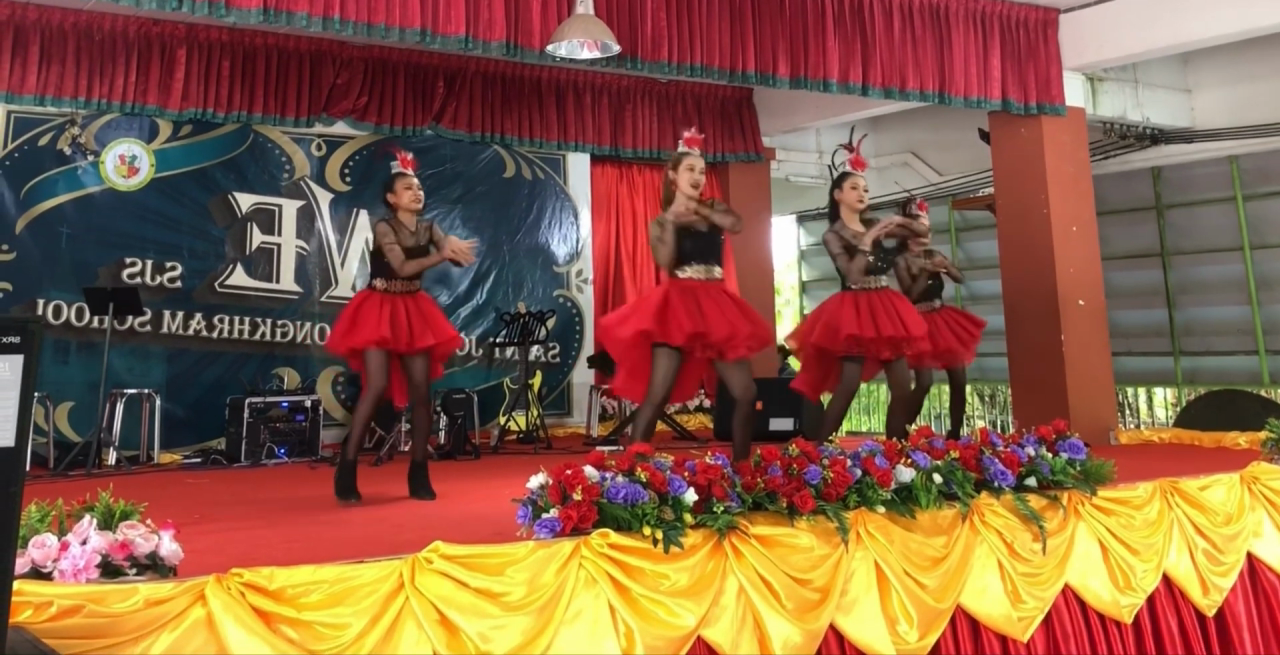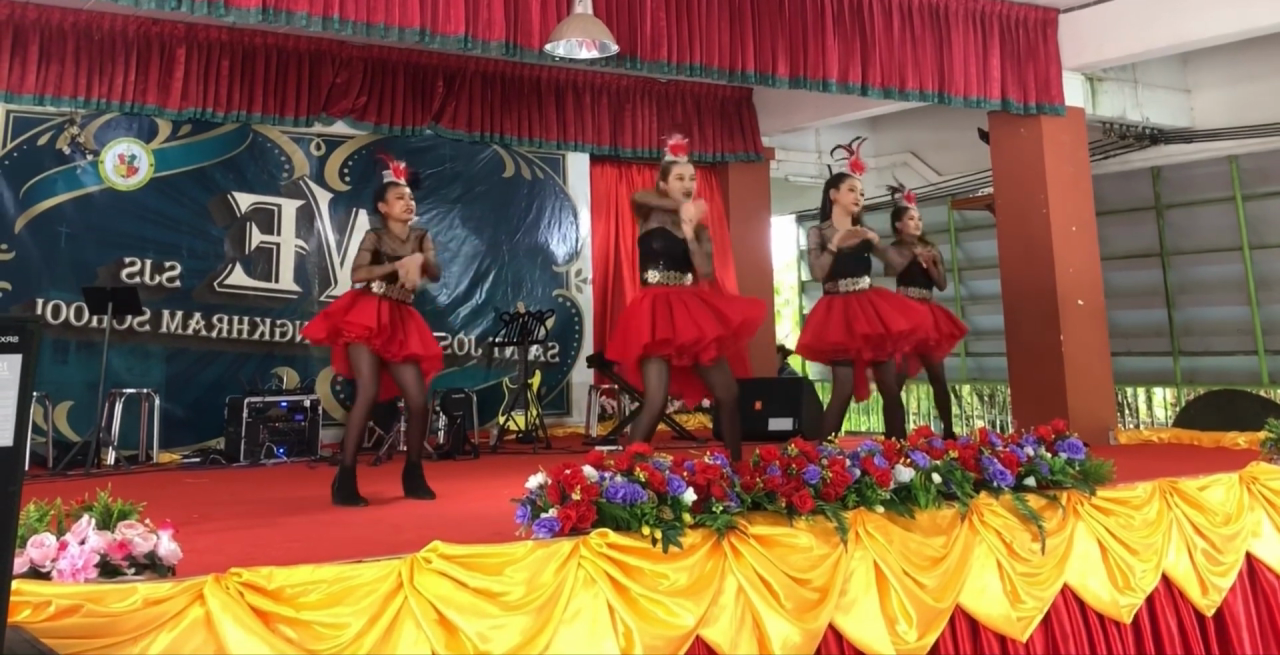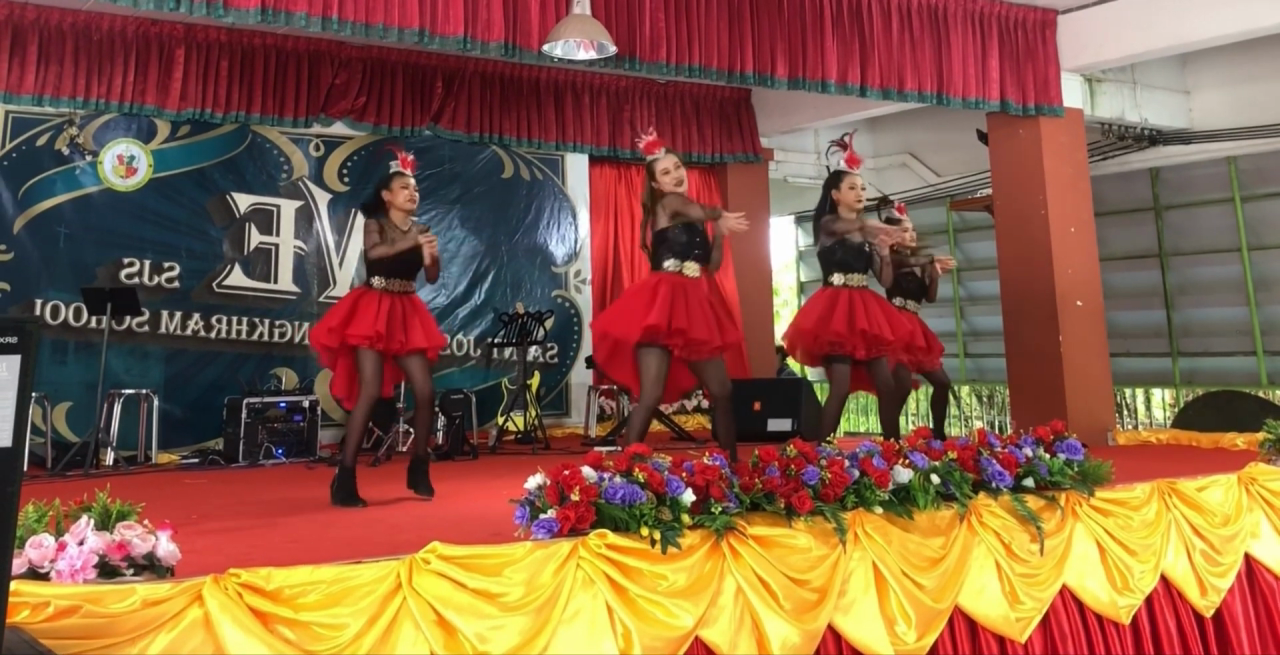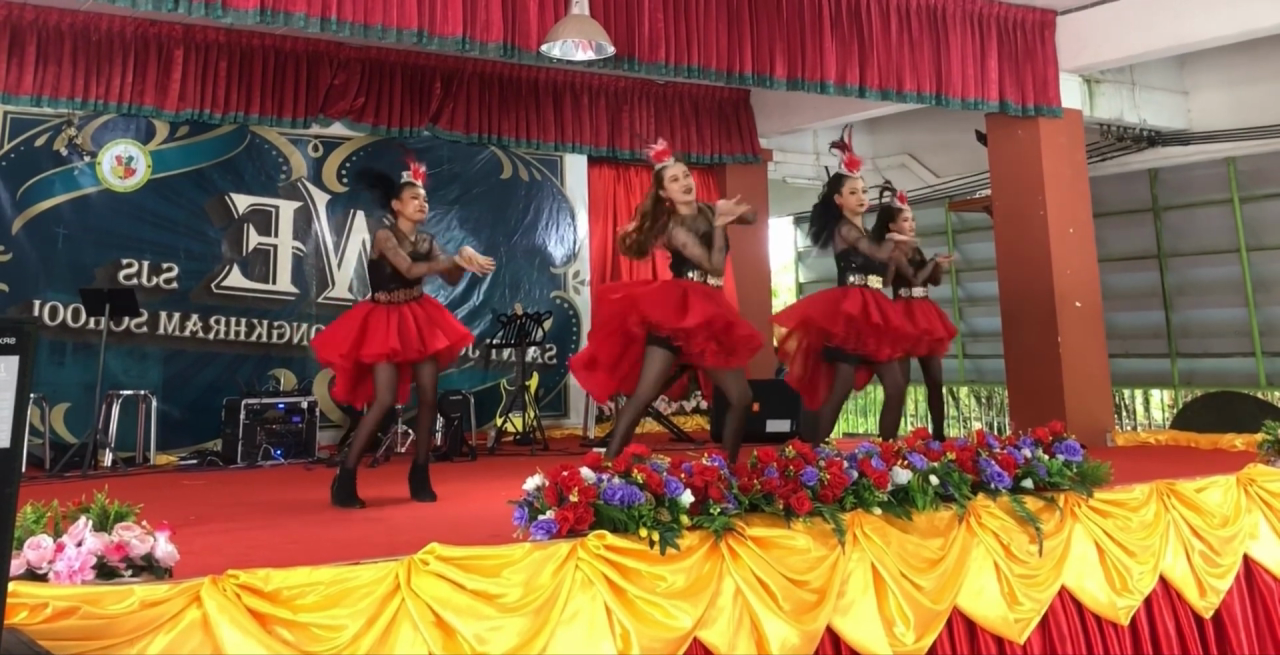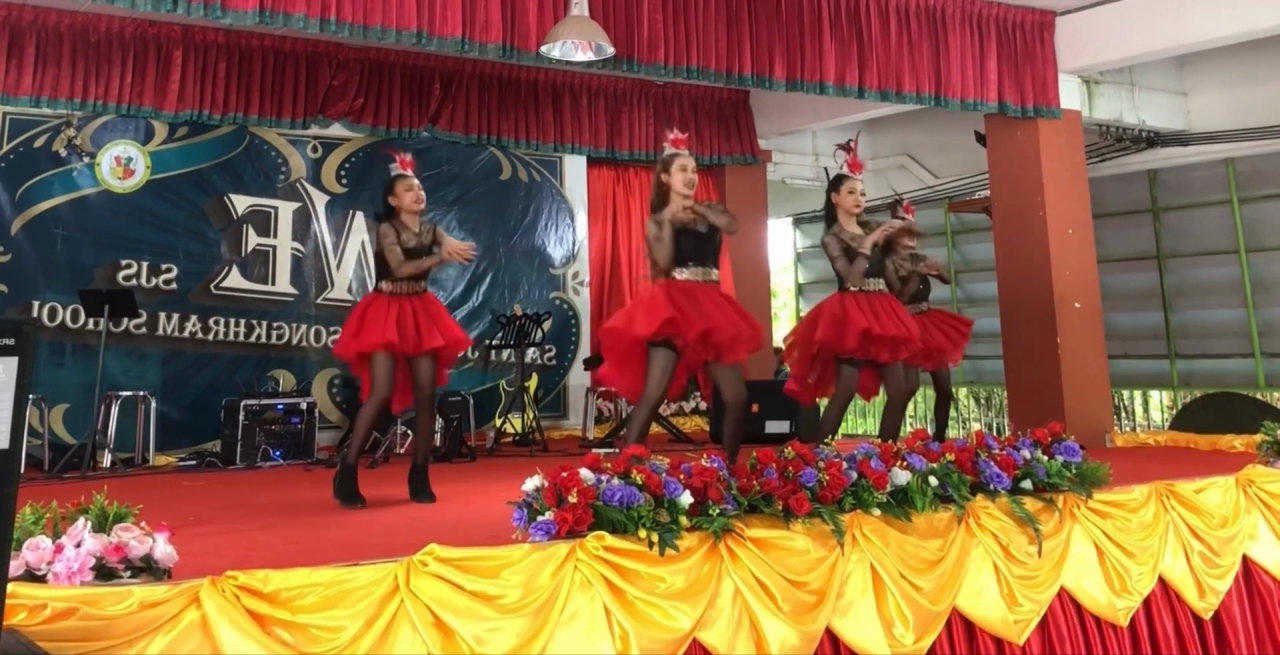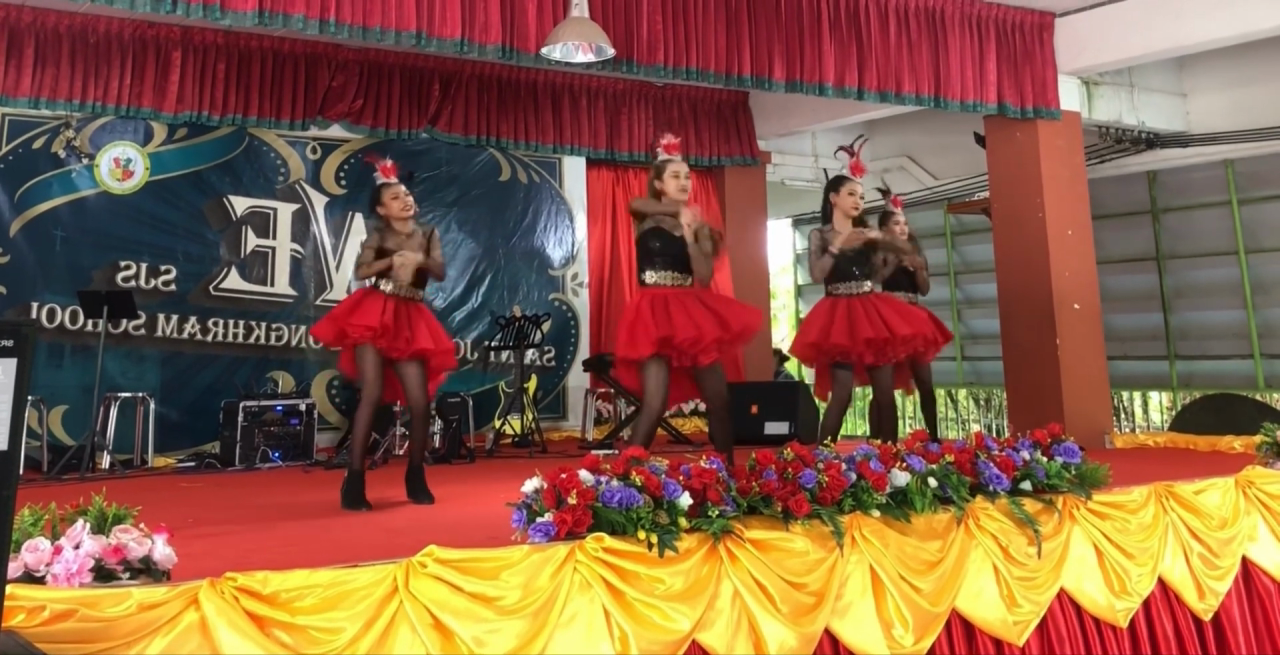
dt=0.2s
person 1, frame 1
left shoulder: (429, 227)
right shoulder: (384, 227)
left elbow: (459, 257)
right elbow: (402, 267)
left wrist: (457, 249)
right wrist: (444, 252)
left hip: (414, 313)
right hip: (381, 311)
left knee: (421, 394)
right knee: (376, 387)
left ankle: (418, 475)
right ankle: (346, 469)
person 1, frame 2
left shoulder: (422, 237)
right shoulder: (374, 237)
left elbow: (435, 275)
right elbow: (357, 274)
left wrist: (420, 261)
right wrist: (397, 264)
left hip: (403, 323)
right hip: (367, 316)
left knee: (419, 403)
right knee: (368, 396)
left ankle: (413, 474)
right ankle: (345, 479)
person 1, frame 3
left shoulder: (421, 231)
right shoulder: (374, 225)
left elbow: (431, 276)
right elbow: (374, 252)
left wrist: (431, 253)
right wrist: (414, 241)
left hip: (406, 316)
right hip: (373, 311)
left knee: (425, 394)
right knee: (370, 394)
left ankle: (418, 470)
right ankle: (345, 478)
person 1, frame 4
left shoulder: (426, 240)
right shoulder: (384, 235)
left elbow: (451, 278)
right elbow: (410, 270)
left wrist: (465, 261)
right wrist: (456, 262)
left hip: (418, 319)
right hip: (385, 320)
left knee: (428, 397)
right knee: (383, 402)
left ankle: (419, 475)
right ankle: (345, 477)
person 1, frame 5
left shoulder: (432, 229)
right shoulder: (387, 229)
left elbow: (463, 256)
right elbow: (401, 269)
left wrist: (456, 250)
right wrist: (439, 254)
left hip: (421, 315)
right hip: (387, 315)
left knee: (427, 396)
right knee: (381, 394)
left ankle: (419, 476)
right ankle: (347, 473)
person 1, frame 6
left shoulder: (429, 234)
right shoulder: (377, 236)
left elbow: (440, 272)
right elbow: (361, 270)
left wrist: (417, 261)
right wrist: (393, 259)
left hip: (412, 321)
right hip: (374, 316)
left knee: (420, 405)
right knee: (373, 396)
left ankle: (416, 478)
right ankle: (354, 480)
person 2, frame 1
left shoulder: (713, 208)
right shoulder: (660, 220)
left elbow: (735, 225)
right elbow: (665, 263)
left wrist: (696, 209)
right wrist: (672, 215)
left hip: (716, 307)
right hip: (676, 304)
left knee: (746, 394)
right knee: (656, 396)
person 2, frame 2
left shoulder: (698, 228)
right shoulder: (649, 215)
left elbow: (706, 274)
right elbow: (638, 197)
left wrist: (691, 234)
right wrist: (677, 207)
left hip: (694, 312)
right hip: (655, 314)
left knee: (728, 397)
right knee: (656, 403)
person 2, frame 3
left shoulder: (693, 212)
right shoulder: (667, 205)
left elbow: (713, 264)
right elbow: (704, 211)
left wrist: (722, 228)
right wrist: (719, 218)
left hip: (695, 304)
right hip: (663, 304)
left knee: (722, 392)
right knee: (651, 398)
person 2, frame 4
left shoulder: (707, 211)
right shoulder: (675, 228)
left elbow: (749, 216)
right elbow: (716, 265)
left wrist: (728, 211)
right wrist: (719, 225)
left hip: (711, 316)
right hip: (678, 310)
left knee: (741, 399)
right knee: (643, 395)
person 2, frame 5
left shoulder: (708, 209)
right shoulder: (657, 221)
left elbow: (732, 225)
right elbow: (662, 263)
left wrist: (694, 210)
right wrist: (668, 220)
left hip: (711, 309)
right hip: (672, 307)
left knee: (736, 399)
right knee: (652, 396)
person 2, frame 6
left shoulder: (700, 227)
right shoulder: (646, 216)
left elbow: (703, 276)
right elbow: (635, 204)
left wrist: (690, 235)
right wrist: (675, 213)
left hip: (693, 312)
right hip: (654, 314)
left knee: (717, 401)
right knee: (654, 405)
person 3, frame 1
left shoulder: (875, 224)
right shoulder: (833, 233)
left elbow: (921, 231)
right elbow: (855, 276)
left wrist: (900, 223)
right wrist: (867, 240)
left hip: (885, 309)
right hip: (854, 310)
left knee: (902, 388)
right knee: (846, 389)
person 3, frame 2
left shoulder: (865, 233)
right shoulder: (818, 232)
left elbow: (899, 262)
right elbow: (818, 273)
left wrist: (873, 239)
right wrist: (836, 240)
left hip: (872, 310)
right hip: (838, 315)
left knee: (891, 390)
right knee: (843, 391)
person 3, frame 3
left shoulder: (867, 237)
right shoulder: (830, 223)
left elbow: (886, 282)
right elbow: (858, 225)
left wrist: (885, 253)
right wrist: (881, 229)
left hip: (866, 310)
right hip: (837, 311)
left knee: (887, 387)
right knee: (840, 390)
person 3, frame 4
left shoulder: (864, 232)
right shoulder: (842, 229)
left elbow: (885, 272)
right elbow: (881, 253)
left wrist: (895, 249)
right wrist: (897, 240)
left hip: (872, 310)
right hip: (847, 310)
left knee: (896, 388)
right knee: (839, 390)
person 3, frame 5
left shoulder: (868, 227)
right shoulder: (831, 237)
right elbow: (853, 278)
left wrist: (893, 225)
right wrist: (868, 245)
left hip: (881, 314)
right hip: (851, 313)
left knee: (900, 391)
right knee: (844, 391)
person 3, frame 6
left shoulder: (868, 233)
right shoulder: (818, 235)
left elbow: (906, 251)
right elbow: (816, 274)
left wrist: (877, 238)
right wrist: (836, 245)
left hip: (873, 312)
right hip: (839, 317)
left knee: (884, 393)
right knee: (841, 395)
person 4, frame 1
left shoulder: (935, 255)
right shoulder: (902, 261)
left elbow: (960, 279)
right elbow: (911, 294)
left wrist: (945, 267)
right wrist: (927, 271)
left hip: (945, 321)
left knee: (959, 383)
right knee: (924, 385)
left ankle: (955, 433)
person 4, frame 2
left shoulder: (929, 249)
right shoulder: (895, 247)
left elbow: (942, 284)
right elbow: (892, 268)
left wrist: (930, 263)
right wrist: (914, 254)
left hip: (928, 314)
left knee: (939, 379)
right knee: (899, 377)
left ankle: (949, 433)
person 4, frame 3
left shoulder: (919, 261)
right shoulder: (893, 257)
left elbow: (929, 297)
right elbow: (910, 261)
left wrist: (935, 274)
right wrist: (933, 260)
left hip: (914, 327)
left knee: (942, 382)
right knee: (902, 389)
left ankle: (938, 434)
person 4, frame 4
left shoulder: (915, 250)
left elbow: (935, 281)
right elbow: (914, 277)
left wrist: (939, 265)
right wrist: (933, 262)
left hip: (925, 313)
right hip: (904, 314)
left knee: (935, 382)
right knee: (900, 382)
left ankle: (938, 435)
person 4, frame 5
left shoulder: (921, 259)
right shoulder: (889, 263)
left elbow: (947, 280)
right elbow: (901, 295)
left wrist: (937, 268)
right wrist: (919, 273)
left hip: (931, 324)
left knee: (944, 388)
right knee: (909, 388)
left ankle: (940, 438)
person 4, frame 6
left shoulder: (917, 254)
right shoulder: (882, 254)
left elbow: (925, 289)
right elbow: (881, 277)
left wrist: (917, 268)
right wrist: (897, 259)
left hip: (916, 318)
left knee: (926, 385)
left ankle: (932, 437)
